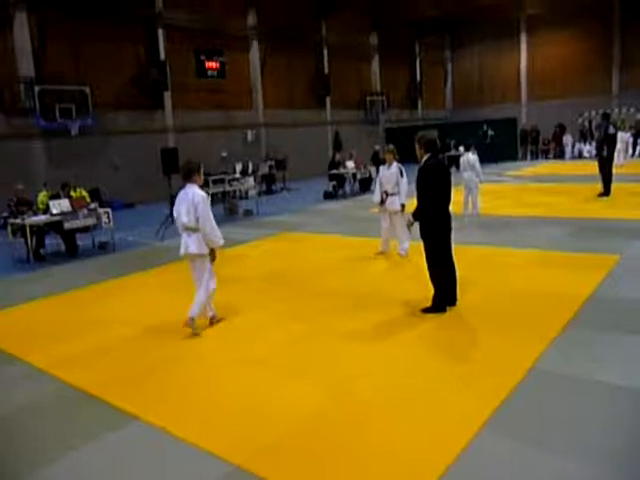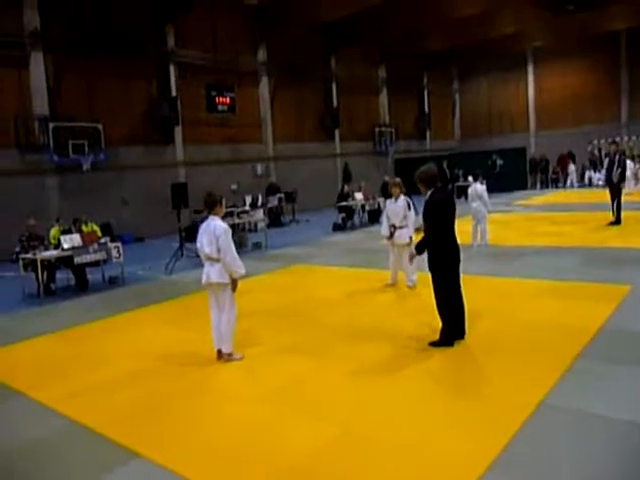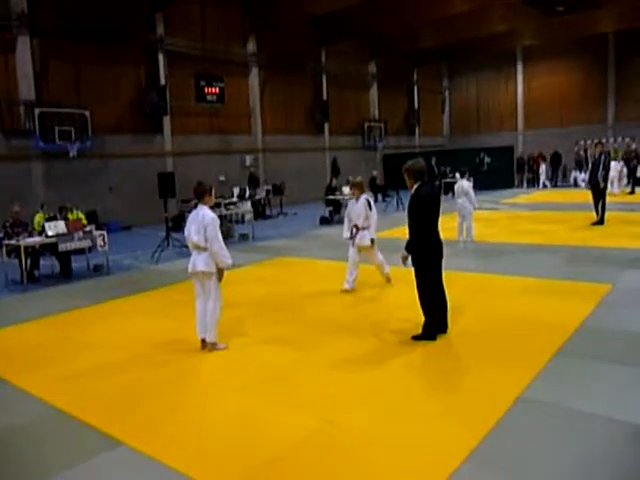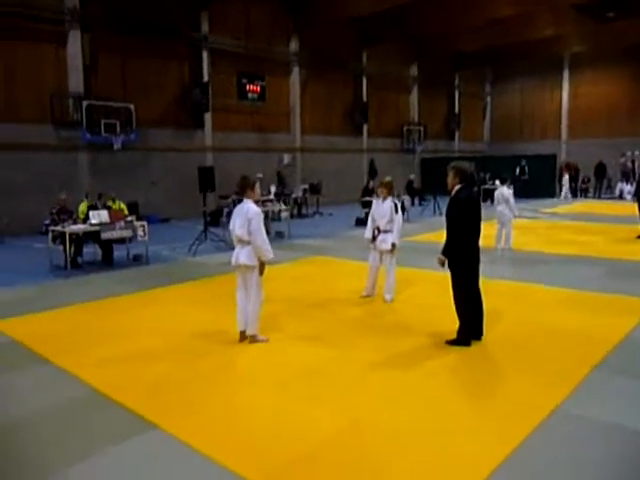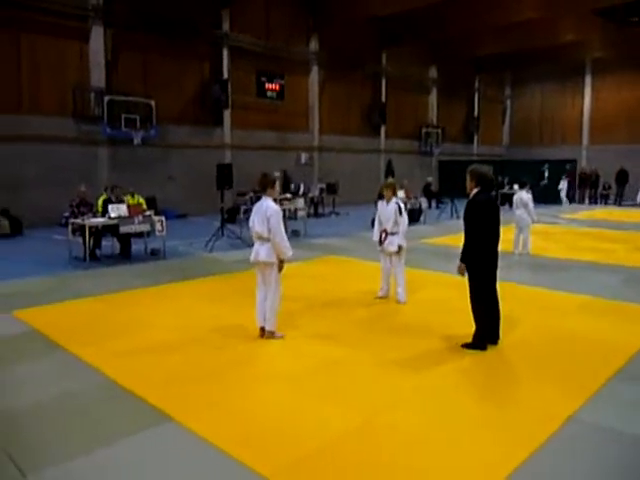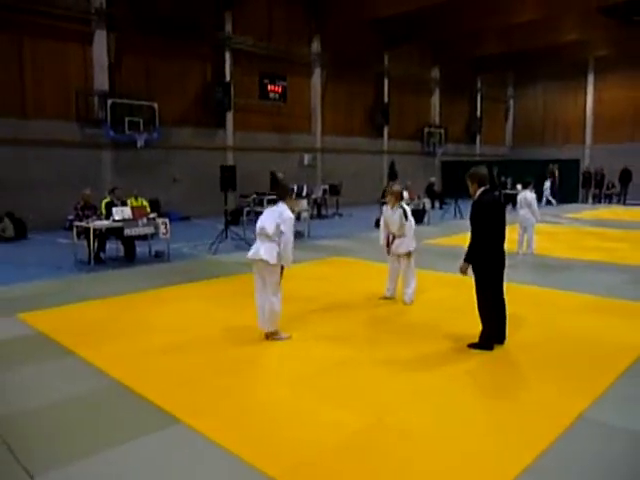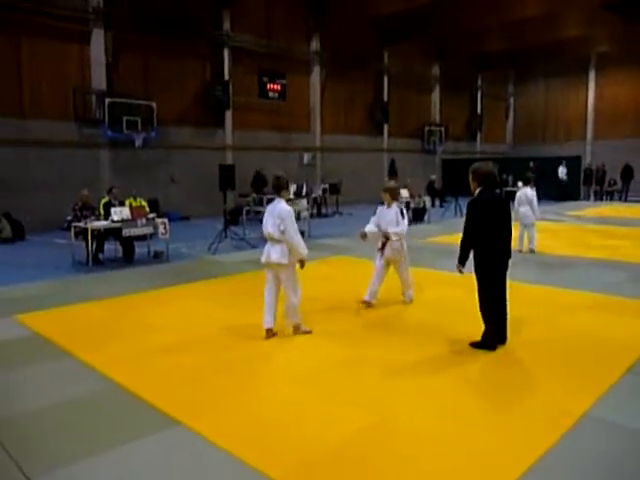
dt=0.7s
person 1, frame 1
left shoulder: (427, 168)
right shoulder: (441, 164)
left elbow: (426, 199)
left wrist: (414, 217)
left hip: (432, 221)
right hip: (442, 218)
left knee: (435, 263)
right knee: (445, 259)
left ankle: (440, 303)
right ankle: (450, 298)
person 1, frame 2
left shoulder: (433, 201)
right shoulder: (446, 194)
left elbow: (432, 233)
left wrist: (417, 250)
right wrist: (426, 227)
left hip: (440, 254)
right hip: (451, 250)
left knee: (444, 296)
right knee: (454, 292)
left ankle: (448, 336)
right ankle: (459, 331)
person 1, frame 3
left shoulder: (419, 196)
right shoulder: (432, 189)
left elbow: (418, 227)
left wrist: (408, 250)
right wrist: (412, 239)
left hip: (424, 250)
right hip: (434, 245)
left knee: (426, 290)
right knee: (436, 286)
left ankle: (430, 330)
right ankle: (441, 325)
person 1, frame 4
left shoulder: (458, 198)
right shoulder: (471, 195)
left elbow: (455, 231)
left wrist: (445, 253)
left hip: (460, 254)
right hip: (472, 251)
left knee: (462, 295)
right knee: (472, 292)
left ankle: (465, 336)
right ankle: (476, 331)
person 1, frame 5
left shoulder: (475, 202)
right shoulder: (491, 199)
left elbow: (471, 235)
left wrist: (464, 260)
left hip: (478, 258)
right hip: (490, 255)
left knee: (479, 299)
right knee: (490, 295)
left ankle: (480, 340)
right ankle: (492, 335)
person 1, frame 6
left shoulder: (480, 203)
right shoulder: (495, 199)
left elbow: (477, 236)
left wrist: (467, 260)
left hip: (485, 259)
right hip: (497, 256)
left knee: (485, 299)
right knee: (496, 295)
left ankle: (487, 339)
right ankle: (498, 335)
person 1, frame 7
left shoulder: (476, 204)
right shoulder: (500, 199)
left elbow: (469, 235)
right elbow: (507, 229)
left wrist: (461, 260)
right wrist: (506, 252)
left hip: (486, 258)
right hip: (501, 255)
left knee: (488, 298)
right knee: (499, 295)
left ankle: (490, 339)
right ankle: (500, 335)
person 2, frame 1
left shoulder: (181, 196)
right shoulder: (200, 196)
left elbow: (178, 220)
right elbow: (206, 224)
right wrist: (214, 245)
left hip: (187, 241)
right hip: (199, 242)
left knee: (202, 280)
right knee: (207, 283)
left ankle: (211, 315)
right ankle: (192, 317)
person 2, frame 2
left shoulder: (204, 227)
right shoulder: (221, 227)
right elbow: (228, 255)
right wrist: (235, 275)
left hip: (209, 272)
right hip: (222, 273)
left knee: (216, 311)
right knee: (228, 312)
left ankle: (219, 350)
right ankle: (227, 352)
person 2, frame 3
left shoulder: (192, 216)
right shoulder: (210, 217)
left elbow: (189, 239)
right elbow: (215, 244)
right wrist: (222, 265)
left hip: (196, 261)
right hip: (208, 262)
left knee: (201, 300)
right knee: (213, 302)
left ankle: (203, 339)
right ankle: (211, 341)
person 2, frame 4
left shoulder: (238, 209)
right shoulder: (254, 211)
right elbow: (258, 238)
right wrist: (264, 259)
left hip: (239, 254)
right hip: (251, 256)
left knee: (242, 294)
right knee: (254, 296)
left ankle: (243, 331)
right ankle: (252, 334)
person 2, frame 5
left shoulder: (257, 207)
right shoulder: (273, 209)
right elbow: (278, 236)
right wrist: (283, 257)
left hip: (258, 251)
right hip: (270, 253)
left knee: (262, 290)
right knee: (273, 292)
left ankle: (262, 327)
right ankle: (269, 330)
person 2, frame 6
left shoulder: (269, 211)
right shoulder: (288, 215)
right elbow: (286, 242)
right wrist: (284, 264)
left hip: (257, 251)
right hip: (270, 253)
left knee: (261, 292)
right knee: (273, 294)
left ankle: (267, 328)
right ankle: (273, 331)
person 2, frame 7
left shoulder: (270, 208)
right shoulder: (286, 210)
right elbow: (292, 236)
right wrist: (301, 255)
left hip: (270, 252)
right hip: (283, 253)
left knee: (270, 291)
right knee: (292, 291)
left ankle: (269, 328)
right ankle: (296, 325)
person 3, frame 1
left shoulder: (399, 168)
right shoulder: (382, 168)
left elbow: (403, 185)
right elbow: (378, 185)
left wrist: (403, 202)
right wrist: (378, 200)
left hip: (395, 200)
right hip: (385, 200)
left knee: (399, 225)
right knee: (385, 225)
left ankle: (403, 249)
right ankle: (384, 248)
person 3, frame 2
left shoulder: (406, 201)
right shoulder: (388, 202)
left elbow: (411, 218)
right elbow: (385, 218)
left wrist: (410, 235)
right wrist: (386, 233)
left hip: (403, 233)
right hip: (392, 233)
left knee: (406, 259)
right knee: (393, 259)
left ankle: (411, 281)
right ankle: (393, 280)
person 3, frame 3
left shoulder: (367, 201)
right shoulder: (351, 202)
left elbow: (373, 219)
right elbow: (347, 218)
left wrist: (372, 236)
right wrist: (348, 234)
left hip: (366, 234)
right hip: (355, 235)
left knee: (375, 257)
right knee: (352, 259)
left ankle: (386, 273)
right ankle: (349, 284)
person 3, frame 4
left shoulder: (394, 204)
right shoulder: (376, 202)
left elbow: (398, 223)
right elbow: (371, 219)
left wrist: (394, 241)
right wrist: (370, 236)
left hip: (388, 238)
right hip: (376, 237)
left knee: (389, 267)
right knee: (373, 265)
left ankle: (388, 295)
right ankle: (369, 290)
person 3, frame 5
left shoulder: (398, 205)
right shoulder: (381, 204)
left elbow: (403, 225)
right elbow: (378, 221)
left wrist: (400, 243)
right wrist: (378, 238)
left hip: (395, 239)
right hip: (385, 239)
left knee: (398, 268)
right knee: (385, 267)
left ankle: (401, 296)
right ankle: (384, 292)
person 3, frame 6
left shoulder: (404, 210)
right shoulder: (385, 208)
left elbow: (410, 229)
right elbow: (383, 226)
left wrist: (409, 248)
right wrist: (384, 242)
left hip: (404, 242)
right hip: (393, 242)
left knee: (407, 270)
right knee: (393, 269)
left ankle: (408, 296)
right ankle: (390, 293)
person 3, frame 7
left shoulder: (399, 209)
right shoulder: (380, 210)
left elbow: (403, 229)
right elbow: (374, 224)
left wrist: (389, 232)
right wrist: (366, 232)
left hip: (396, 246)
right hip: (384, 246)
left knee: (403, 273)
right knee: (378, 272)
left ankle: (408, 296)
right ankle: (369, 299)
